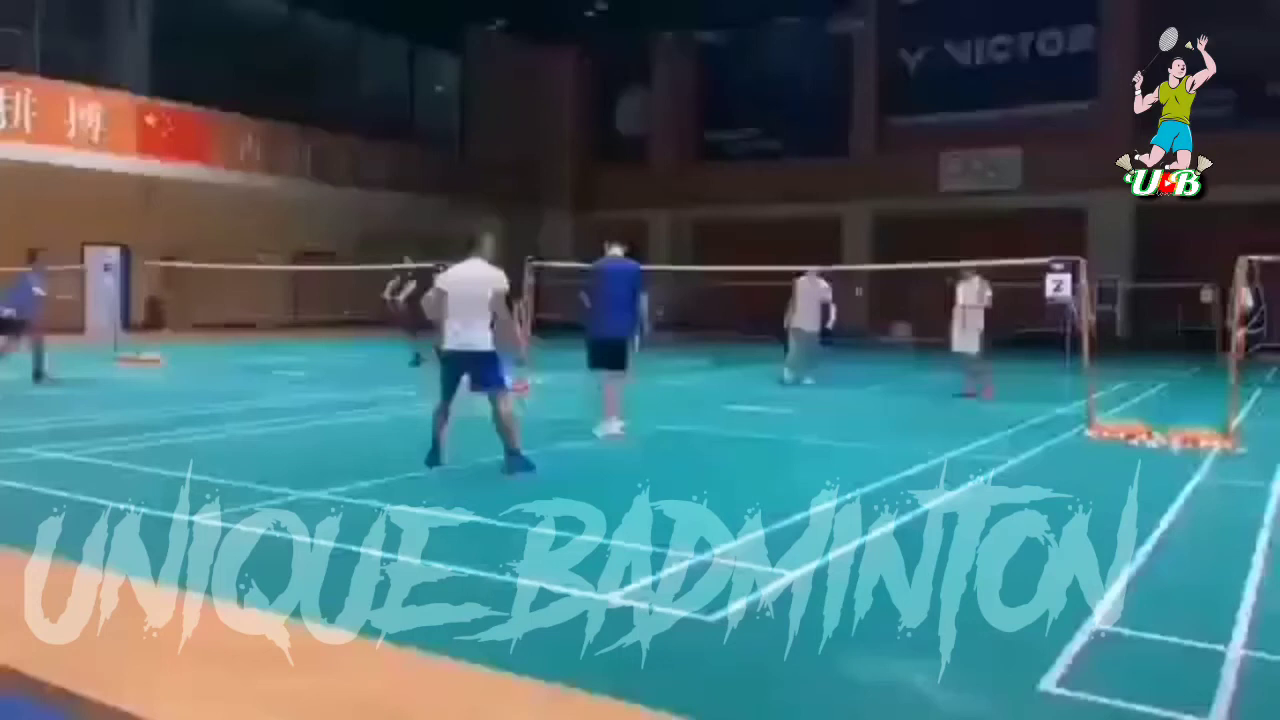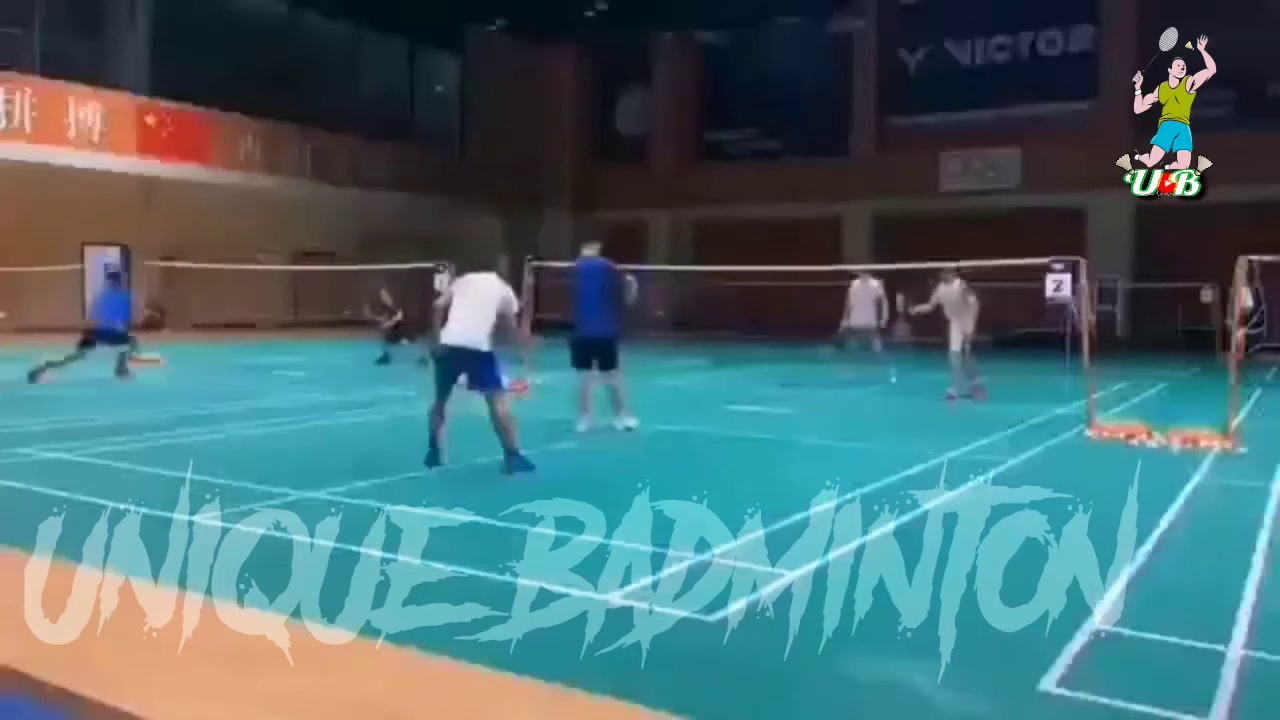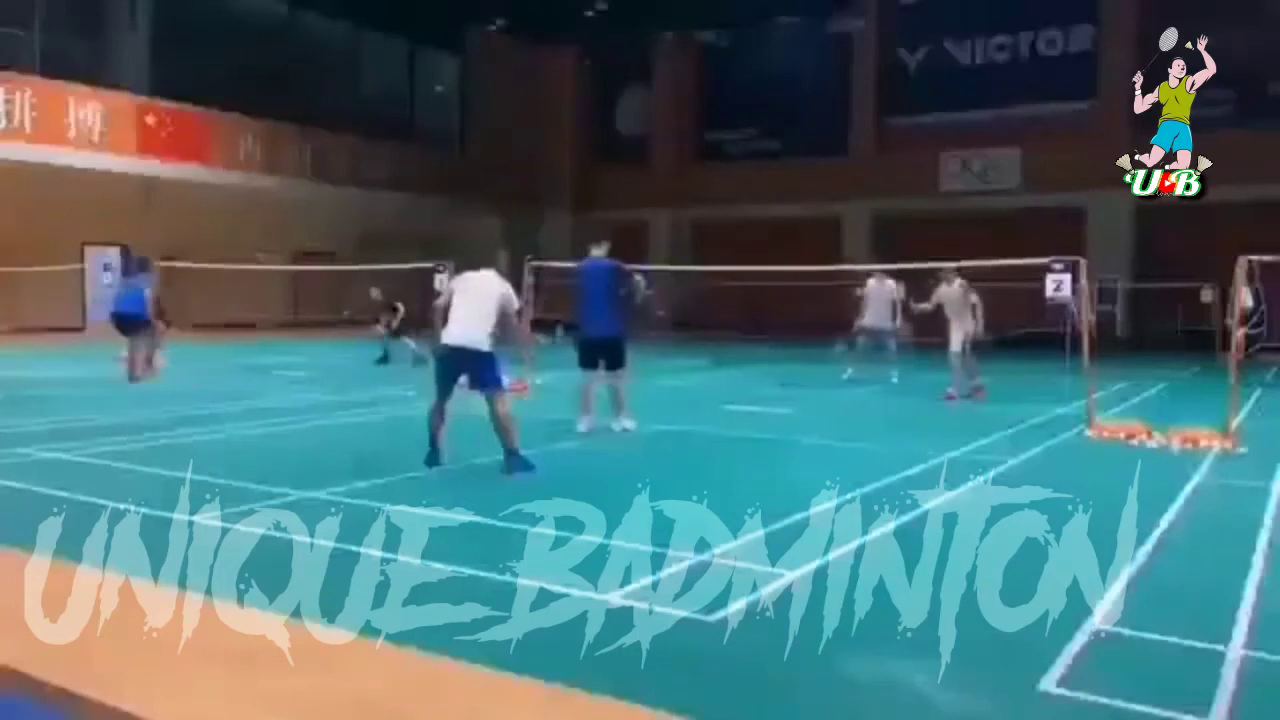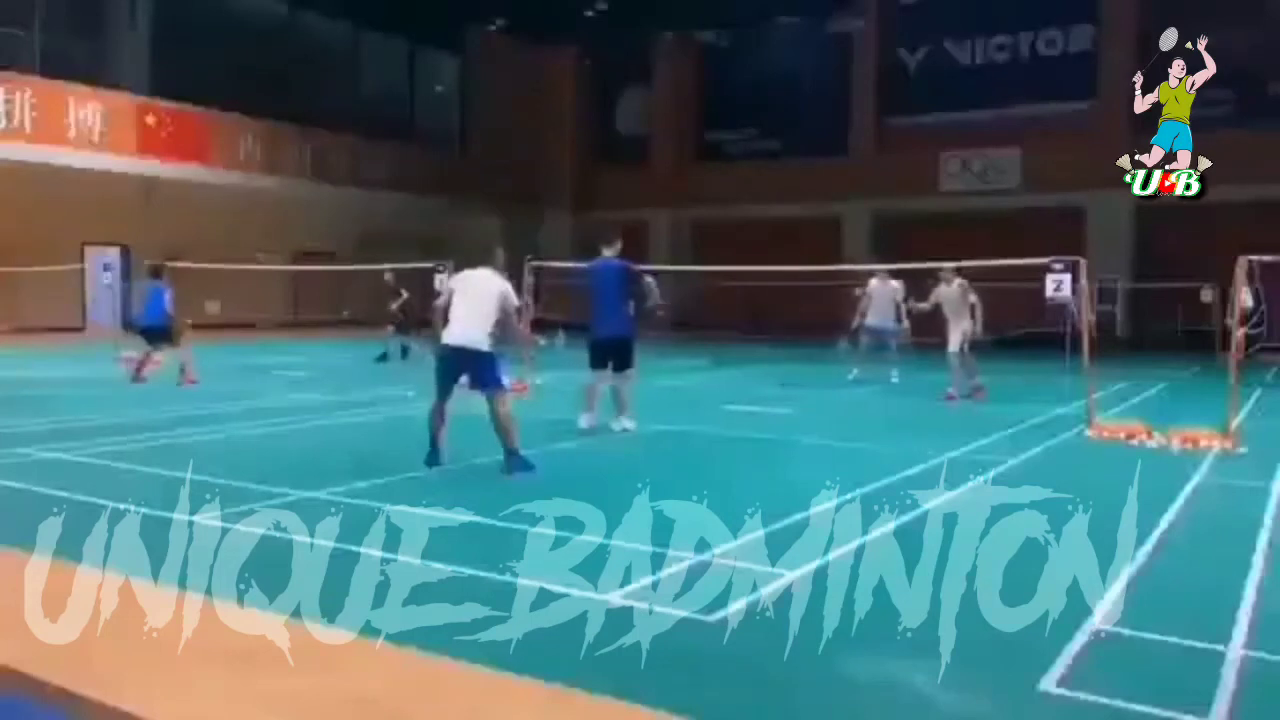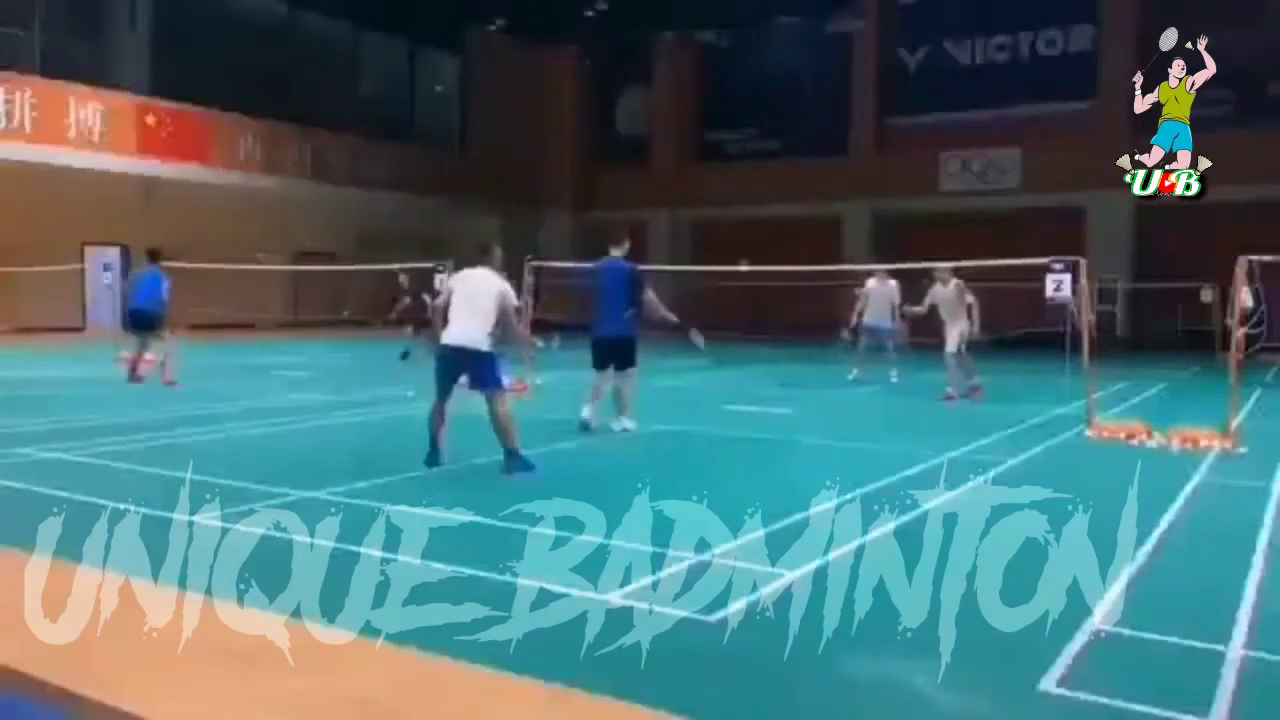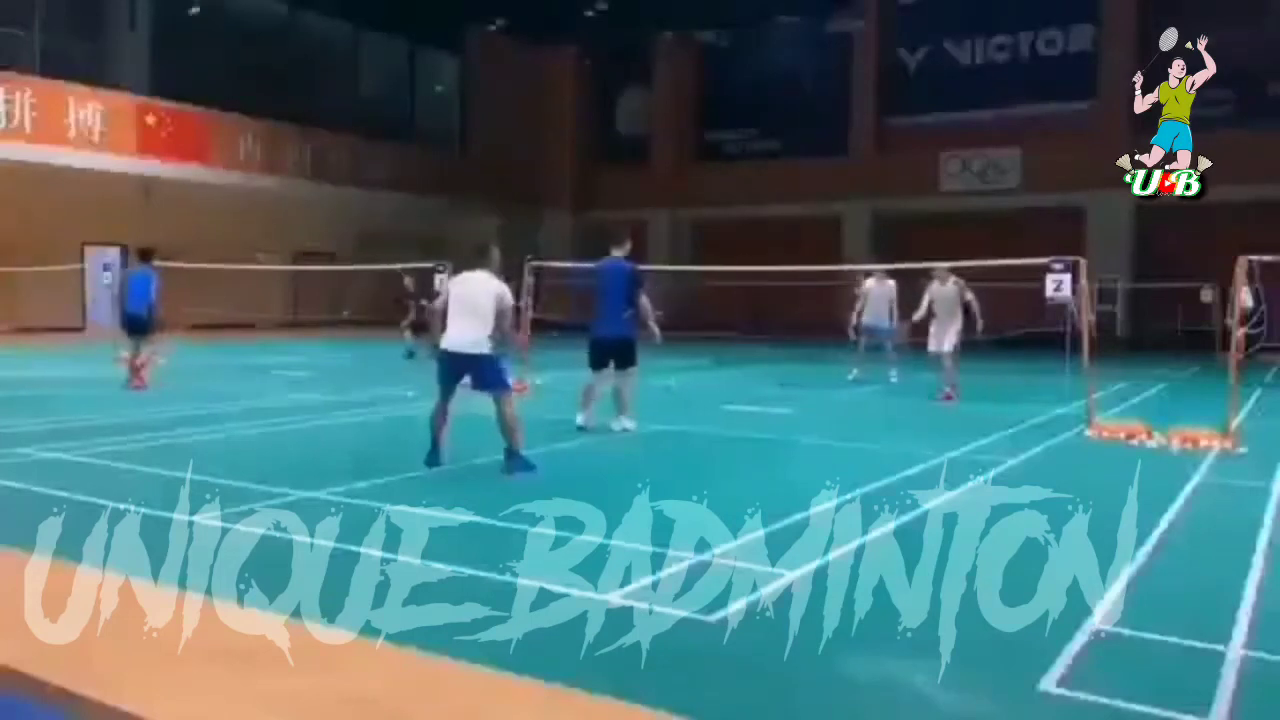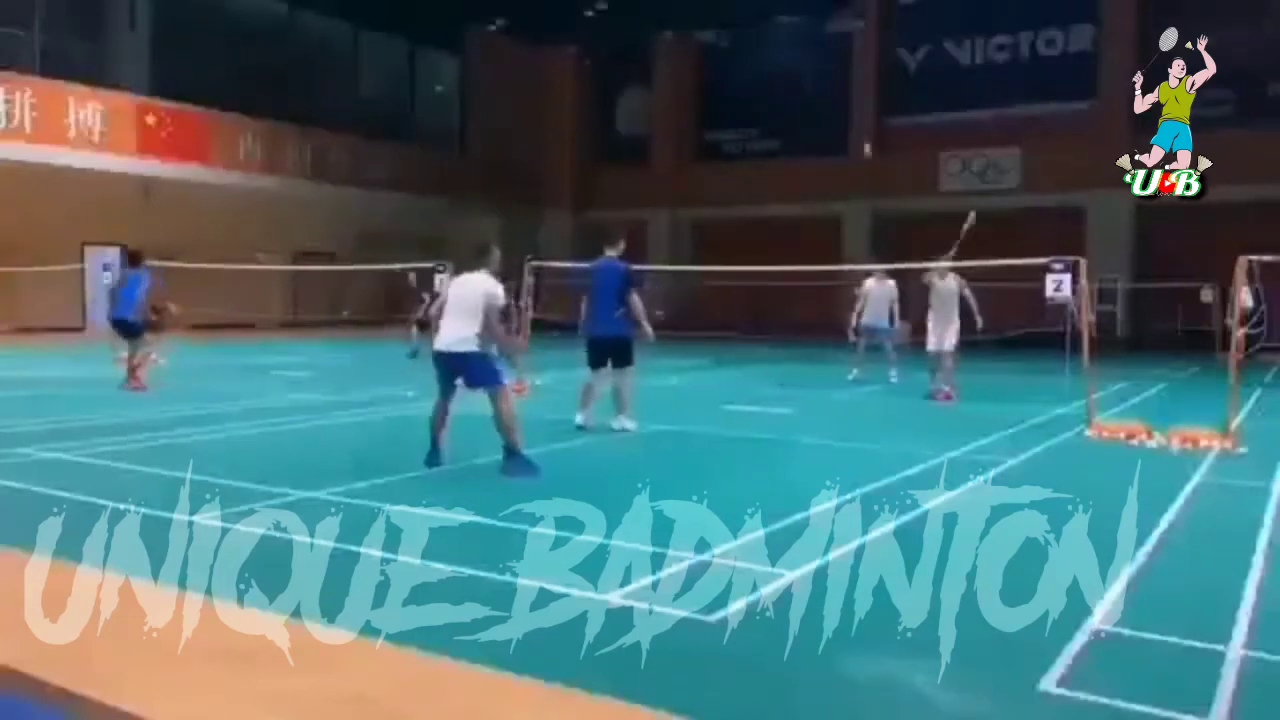
dt=0.3s
person 1, frame 1
left shoulder: (450, 273)
right shoulder: (495, 275)
left elbow: (429, 305)
right elbow: (501, 314)
left wrist: (442, 326)
right wrist: (517, 343)
left hip: (451, 347)
right hip: (482, 347)
left knee: (444, 402)
right knee: (501, 401)
left ankle: (435, 453)
right ankle: (513, 456)
person 1, frame 2
left shoulder: (464, 279)
right shoulder: (504, 290)
left elbow: (438, 306)
right elbow: (511, 328)
left wrist: (438, 338)
left hip: (448, 345)
right hip: (478, 347)
left knee: (440, 400)
right knee: (499, 401)
left ankle: (434, 453)
right ankle: (512, 456)
person 1, frame 3
left shoulder: (462, 278)
right shoulder: (503, 287)
left elbow: (439, 307)
right elbow: (513, 326)
left wrist: (439, 336)
right wrist: (532, 341)
left hip: (450, 345)
right hip: (479, 347)
left knee: (440, 400)
right knee: (499, 401)
left ankle: (434, 452)
right ankle: (512, 456)
person 1, frame 4
left shoulder: (461, 277)
right shoulder: (503, 285)
left elbow: (439, 306)
right elbow: (512, 326)
left wrist: (441, 336)
right wrist: (532, 340)
left hip: (450, 345)
right hip: (479, 347)
left knee: (440, 399)
right knee: (499, 401)
left ankle: (434, 452)
right ankle: (512, 456)
person 1, frame 5
left shoulder: (459, 276)
right shoulder: (501, 285)
left elbow: (438, 307)
right elbow: (511, 327)
left wrist: (440, 337)
right wrist: (531, 342)
left hip: (450, 345)
right hip: (479, 347)
left knee: (441, 399)
right knee: (498, 401)
left ankle: (434, 452)
right ankle: (512, 456)
person 1, frame 6
left shoulder: (457, 280)
right shoulder: (499, 287)
left elbow: (436, 310)
right elbow: (505, 329)
left wrist: (437, 340)
left hip: (450, 349)
right hip: (479, 350)
left knee: (443, 400)
right knee: (505, 400)
left ankle: (434, 452)
right ankle: (514, 456)
person 1, frame 7
left shoulder: (456, 282)
right shoulder: (493, 286)
left elbow: (434, 314)
right elbow: (492, 326)
right wrist: (510, 352)
left hip: (442, 349)
right hip: (467, 349)
left knee: (444, 399)
right knee: (501, 396)
left ankle: (434, 452)
right ankle: (512, 455)
person 2, frame 1
left shoulder: (597, 268)
right shoulder: (635, 268)
left elbow: (587, 298)
right elbow: (641, 301)
right wrist: (643, 324)
left hip: (599, 331)
right hip: (622, 331)
left knee: (604, 375)
right knee: (617, 376)
left ankle: (609, 421)
right ankle: (612, 420)
person 2, frame 2
left shoulder: (574, 268)
right shoulder: (606, 266)
left elbow: (569, 299)
right elbow: (629, 282)
right wrist: (628, 300)
left hip: (582, 331)
right hip: (606, 330)
left knee: (585, 377)
right knee: (612, 376)
left ankle: (584, 420)
right ankle: (622, 417)
person 2, frame 3
left shoulder: (580, 269)
right shoulder: (613, 267)
left elbow: (578, 298)
right elbow: (638, 281)
right wrist: (637, 297)
left hip: (588, 331)
right hip: (612, 331)
left knee: (590, 377)
right knee: (616, 376)
left ankle: (585, 419)
right ankle: (620, 418)
person 2, frame 4
left shoulder: (590, 269)
right shoulder: (623, 268)
right elbow: (648, 283)
right wrist: (651, 300)
left hip: (598, 331)
right hip: (621, 331)
left knee: (597, 376)
right knee: (621, 376)
left ankle: (587, 416)
right ankle: (622, 418)
person 2, frame 5
left shoulder: (596, 268)
right shoulder: (629, 269)
right elbow: (647, 297)
right wrist: (669, 316)
left hip: (599, 331)
right hip: (623, 331)
left knee: (602, 375)
right knee: (624, 376)
left ankle: (589, 409)
right ankle: (622, 418)
person 2, frame 6
left shoulder: (598, 268)
right shoulder: (630, 269)
right elbow: (641, 300)
right wrist: (651, 323)
left hip: (599, 330)
right hip: (623, 331)
left knee: (596, 376)
right knee: (623, 376)
left ankle: (583, 416)
right ankle: (622, 419)
person 2, frame 7
left shoulder: (592, 268)
right shoulder: (623, 269)
left elbow: (585, 300)
right elbow: (632, 298)
left wrist: (583, 325)
right wrist: (644, 323)
left hip: (595, 330)
right hip: (619, 331)
left knee: (595, 375)
right knee: (621, 375)
left ankle: (582, 415)
right ankle: (621, 418)
